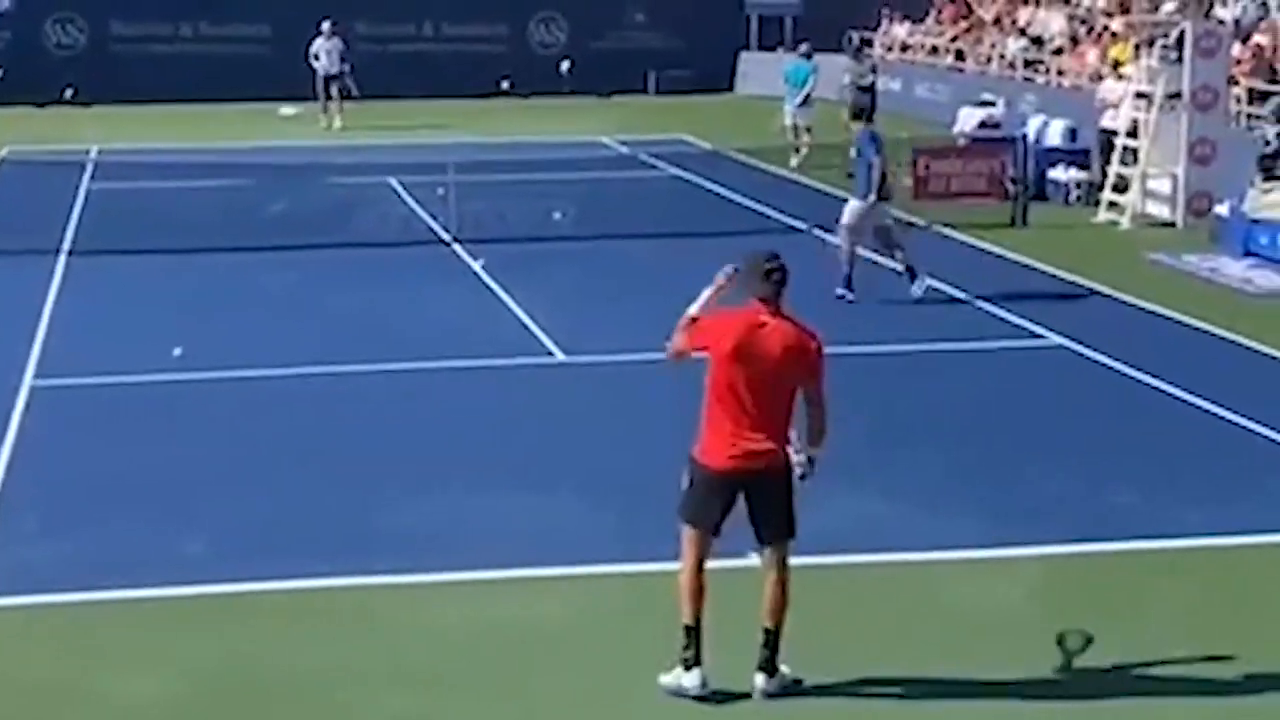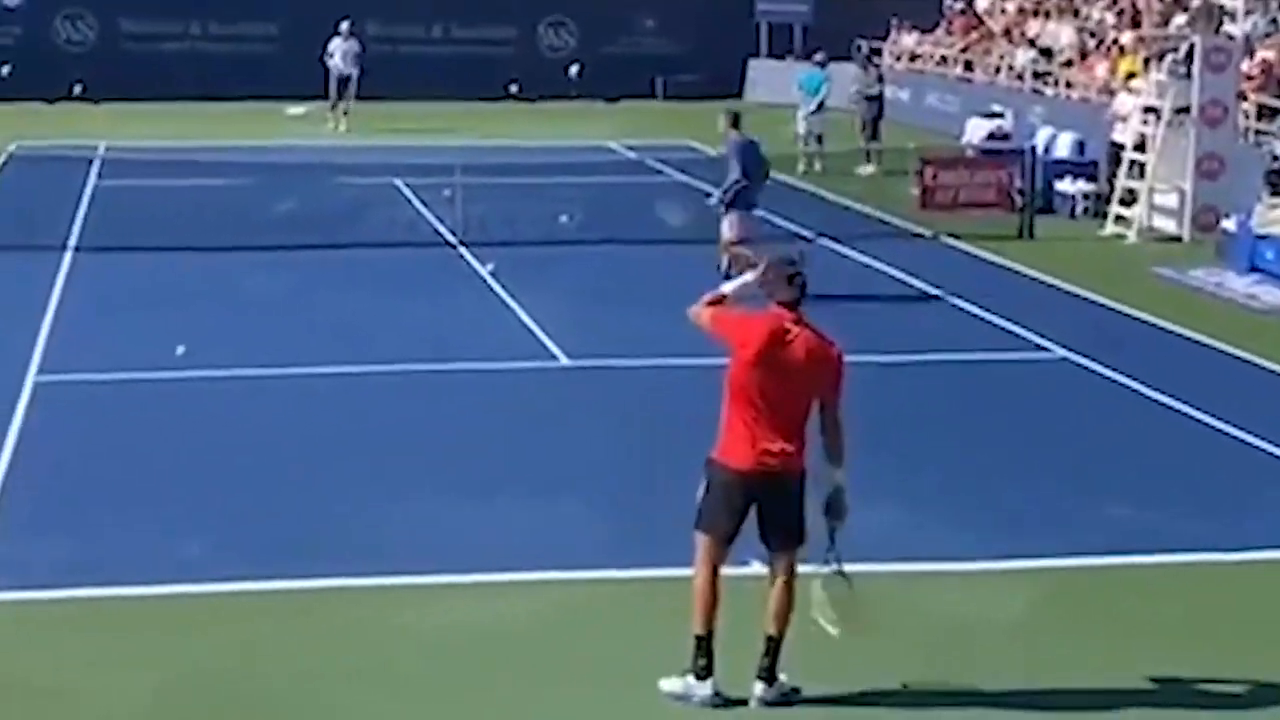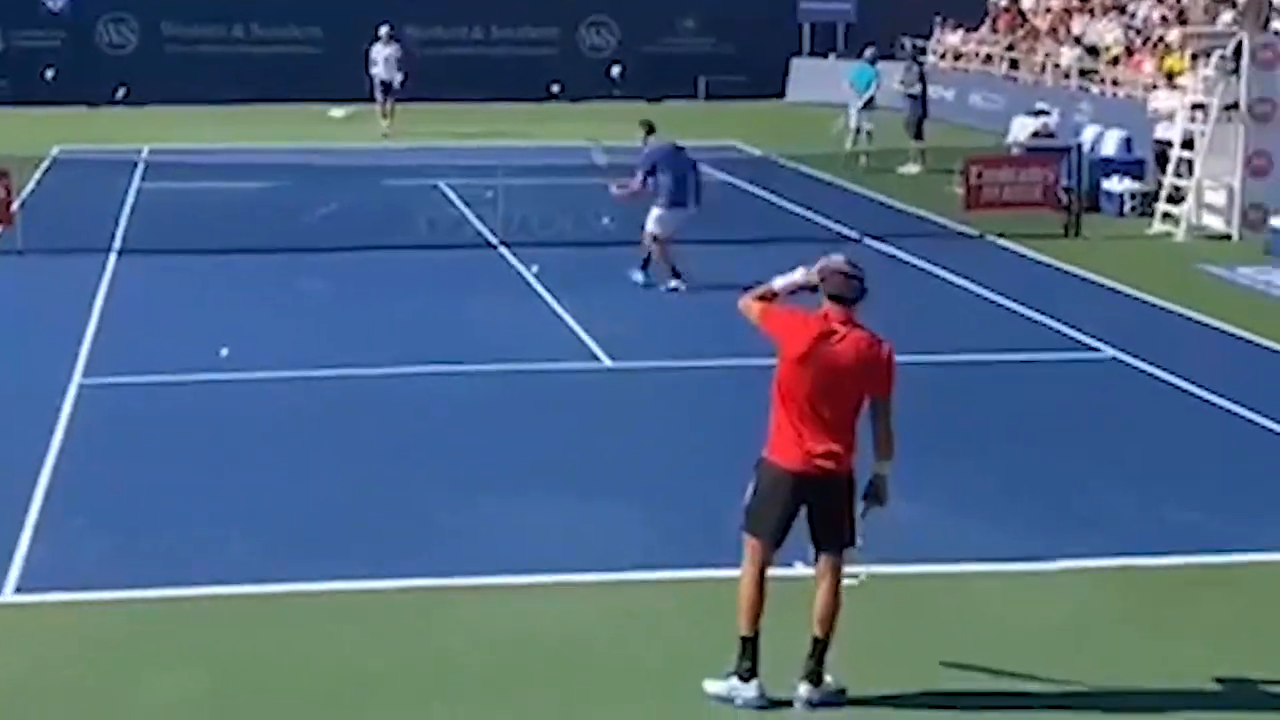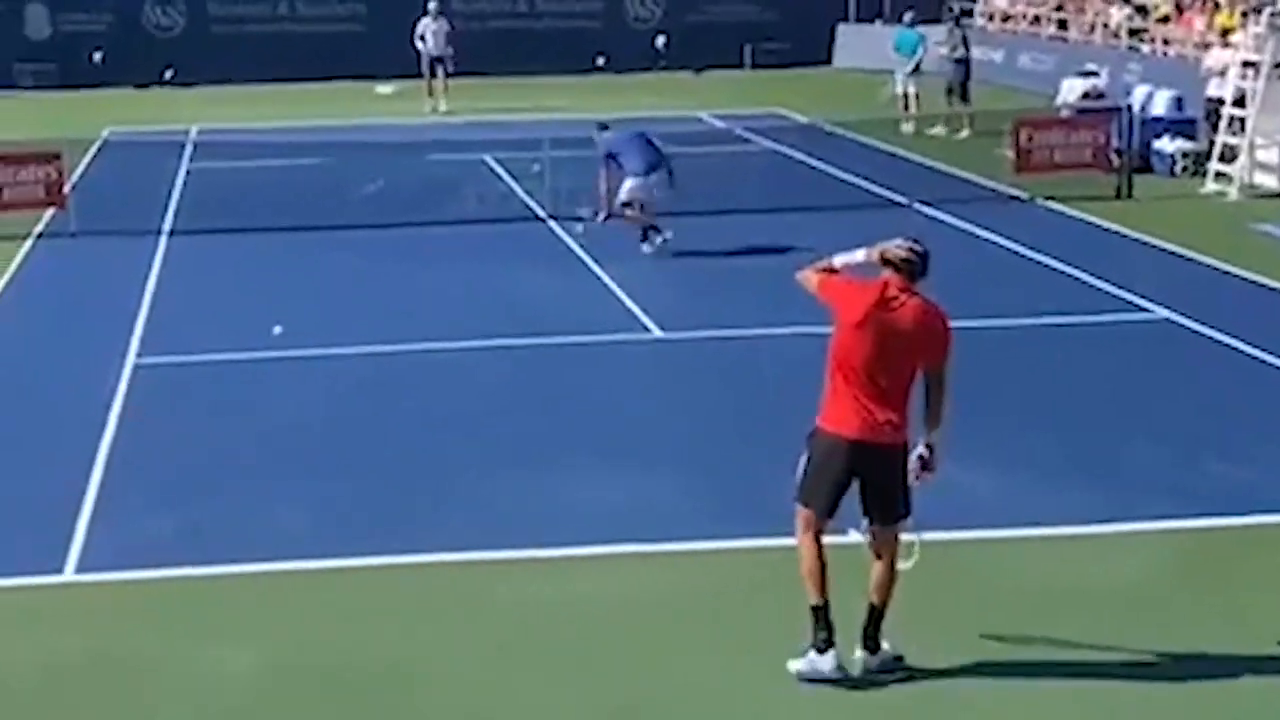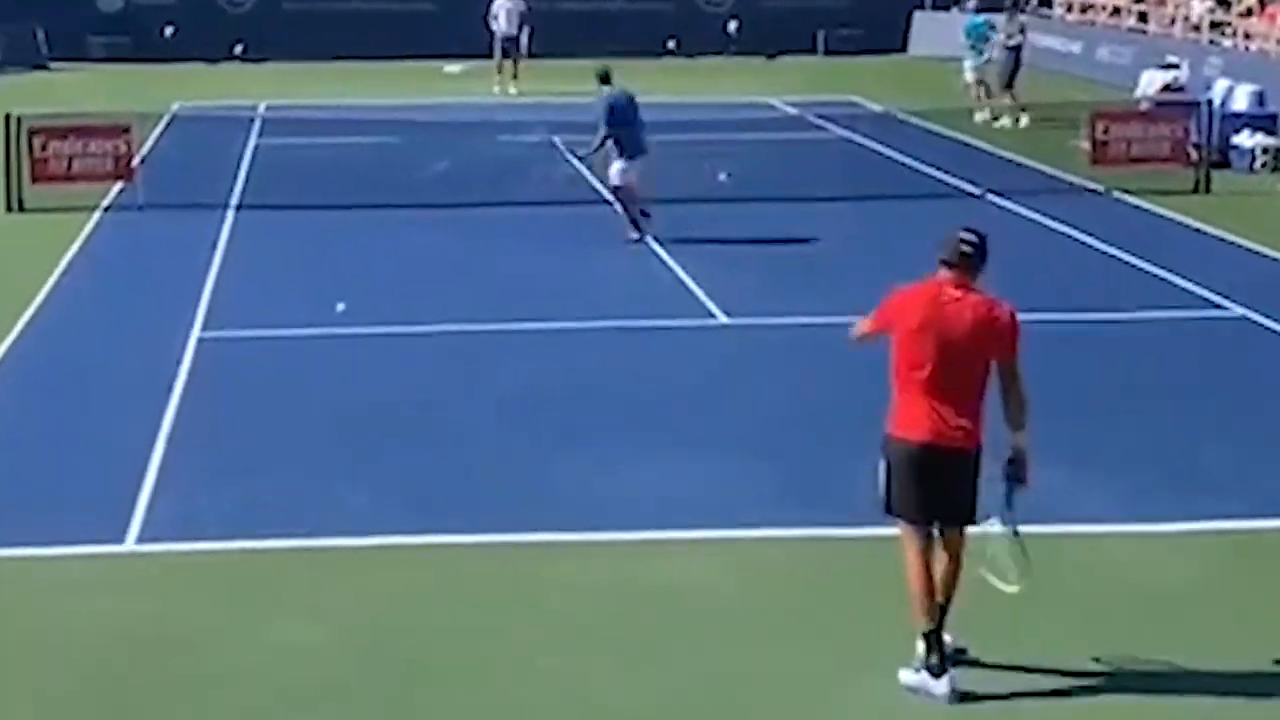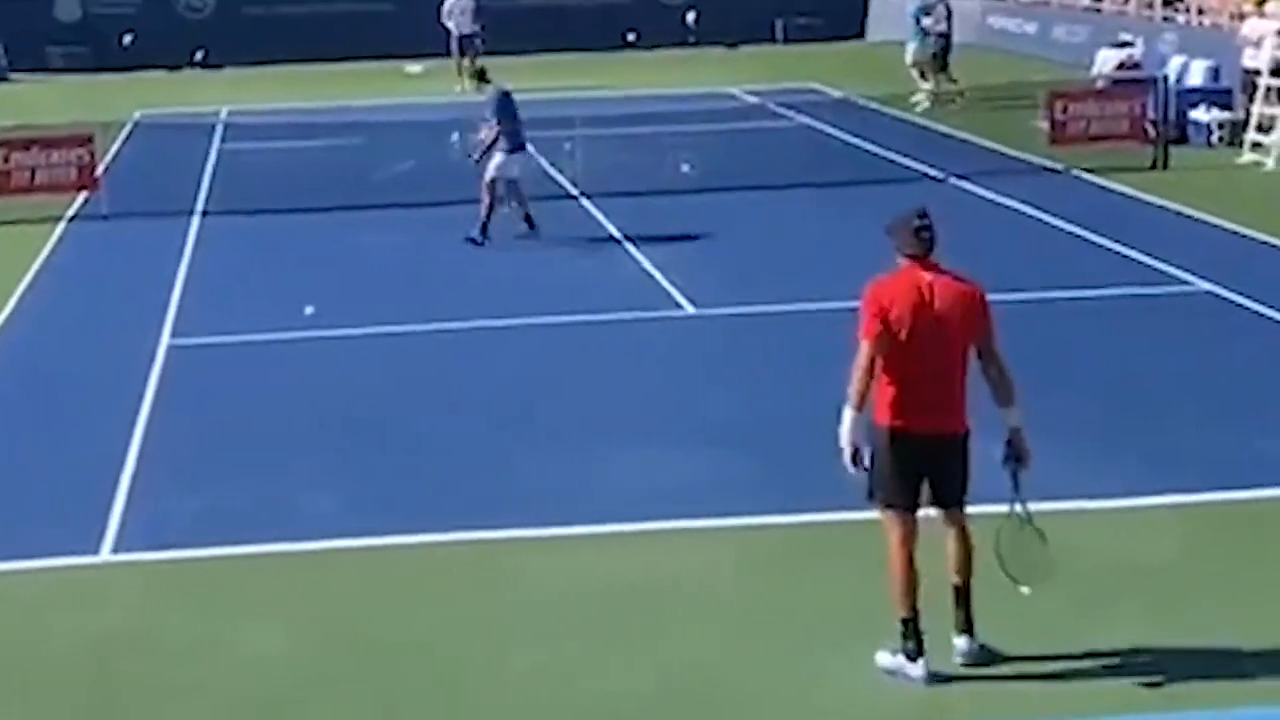
dt=0.5s
person 1, frame 1
left shoulder: (724, 325)
right shoulder: (805, 342)
left elbow: (674, 346)
right elbow: (817, 414)
left wrist: (711, 293)
right wrist: (809, 454)
left hip: (715, 462)
right hip: (770, 466)
left knee: (693, 556)
right knee: (775, 564)
left ankle: (691, 665)
right ankle: (767, 670)
person 1, frame 2
left shoulder: (749, 328)
right shoulder: (825, 351)
left elbow: (697, 311)
right elbow: (831, 425)
left wrist: (746, 279)
right wrist: (837, 484)
left hip: (733, 466)
right hip: (786, 472)
left knee: (707, 564)
right knee: (782, 571)
left ankle: (701, 675)
right ankle: (766, 679)
person 1, frame 3
left shoulder: (797, 328)
right shoulder: (875, 351)
left elbow: (747, 302)
right elbow: (882, 423)
left wrist: (802, 276)
right wrist: (881, 476)
left hip: (782, 466)
right hip: (834, 473)
left knee: (754, 563)
right knee: (829, 572)
left ankle: (746, 676)
right ankle: (812, 679)
person 1, frame 4
left shoulder: (856, 295)
right shoulder: (932, 319)
left elbow: (806, 274)
right elbow: (935, 390)
left wrist: (865, 255)
right wrist: (929, 442)
left hip: (836, 434)
right hip: (889, 442)
left knee: (808, 529)
right knee: (885, 543)
left ankle: (823, 646)
right ankle: (871, 646)
person 1, frame 5
left shoulder: (906, 300)
right shoulder: (998, 315)
left elbow: (860, 332)
right elbow: (1011, 389)
right wrist: (1019, 448)
left hip: (909, 440)
right hip: (962, 445)
left knee: (917, 547)
right knee: (952, 543)
left ankle: (934, 666)
right ankle: (934, 639)
person 1, frame 6
left shoulder: (882, 291)
right shoulder: (968, 293)
left elbow: (865, 365)
right elbow: (992, 366)
left wrist: (848, 428)
right wrist: (1014, 426)
left hip: (898, 428)
right hip: (950, 429)
left knee: (900, 535)
right knee: (956, 523)
left ankle: (911, 650)
right ankle: (965, 633)
